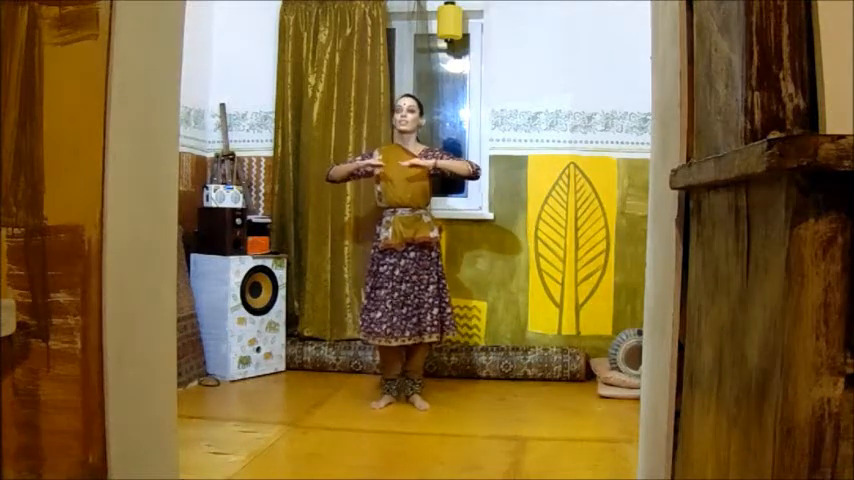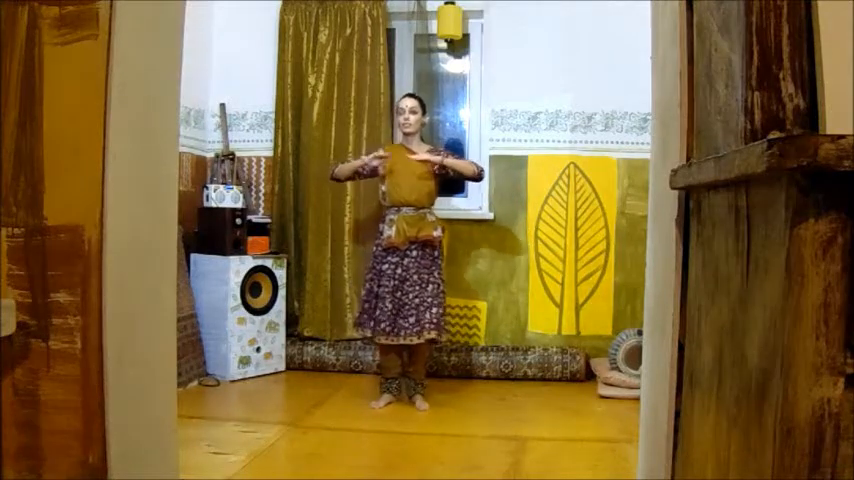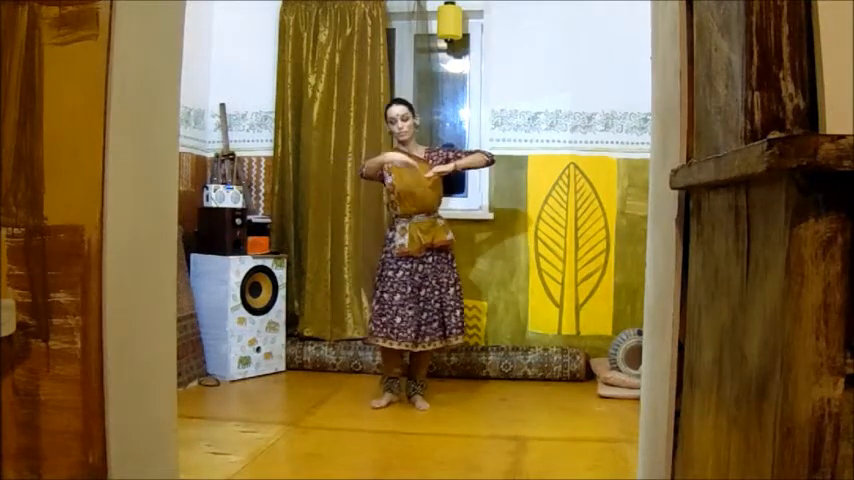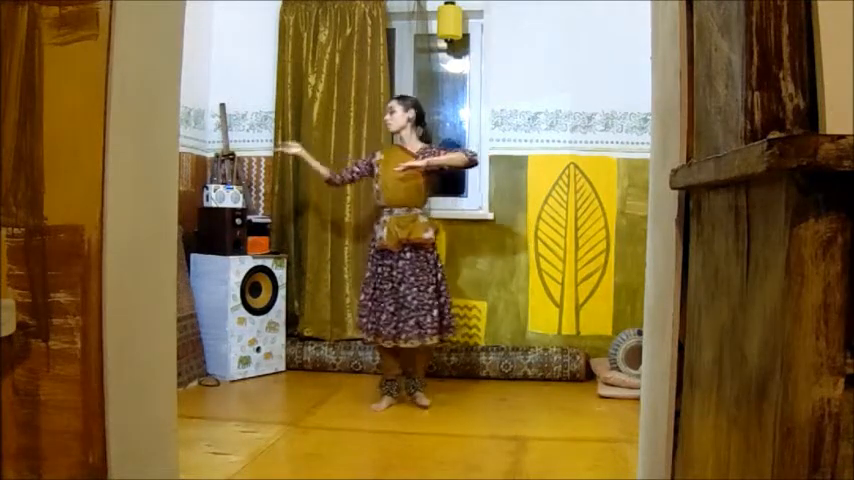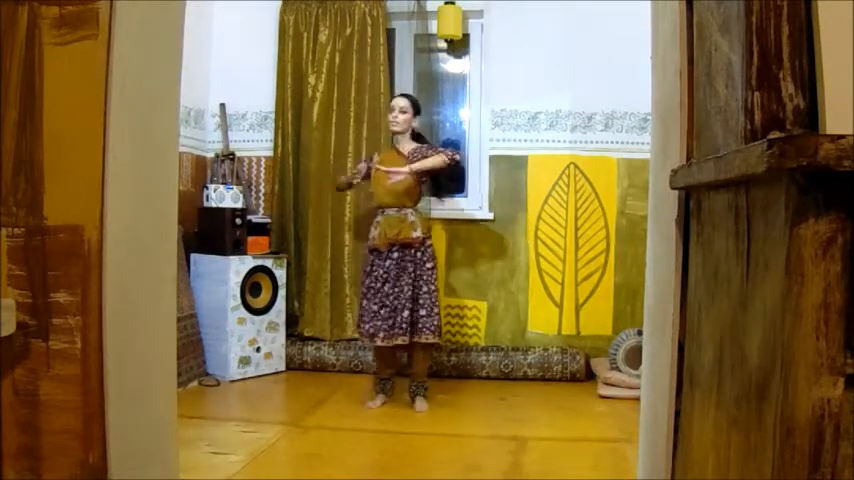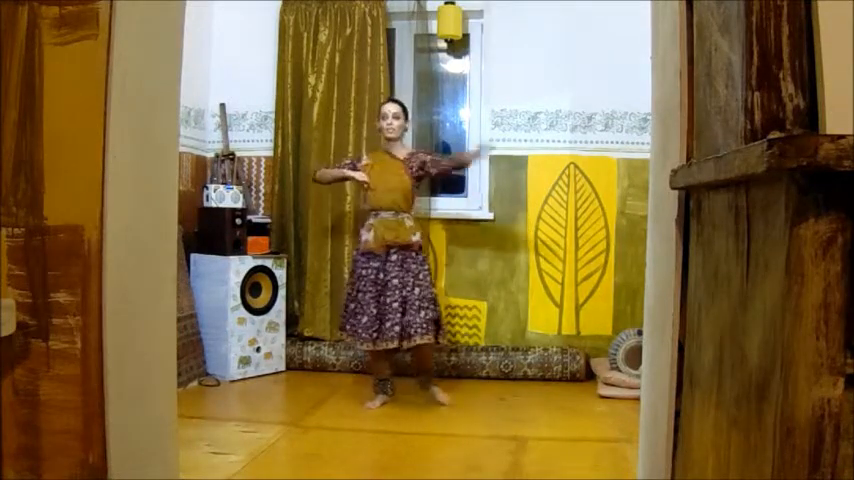
dt=0.5s
person 1, frame 1
left shoulder: (431, 155)
right shoulder: (378, 155)
left elbow: (473, 170)
right elbow: (332, 175)
left wrist: (431, 163)
right wrist: (361, 164)
left hip: (421, 238)
right hip: (388, 237)
left knee: (421, 313)
right knee: (384, 313)
left ankle: (413, 387)
right ankle: (390, 387)
person 1, frame 2
left shoulder: (435, 155)
right shoulder: (383, 155)
left elbow: (477, 172)
right elbow: (336, 173)
left wrist: (439, 160)
right wrist: (366, 162)
left hip: (424, 239)
right hip: (390, 237)
left knee: (421, 315)
right knee: (384, 314)
left ankle: (416, 388)
right ankle: (389, 387)
person 1, frame 3
left shoulder: (437, 155)
right shoulder: (385, 162)
left elbow: (486, 158)
right elbow: (365, 170)
left wrist: (451, 167)
right wrist: (390, 157)
left hip: (434, 244)
right hip: (400, 244)
left knee: (431, 318)
right knee: (393, 318)
left ankle: (416, 388)
right ankle: (390, 385)
person 1, frame 4
left shoulder: (428, 152)
right shoulder: (379, 157)
left elbow: (469, 158)
right elbow: (336, 178)
left wrist: (424, 163)
right wrist: (302, 154)
left hip: (418, 239)
right hip: (385, 238)
left knee: (421, 316)
right knee: (383, 315)
left ankle: (417, 386)
right ankle: (389, 389)
person 1, frame 5
left shoulder: (422, 153)
right shoulder: (378, 158)
left elbow: (453, 157)
right elbow: (342, 185)
left wrist: (410, 169)
right wrist: (354, 176)
left hip: (412, 238)
right hip: (381, 237)
left knee: (416, 314)
right knee: (379, 315)
left ankle: (418, 390)
right ankle: (383, 387)
person 1, frame 6
left shoulder: (418, 159)
right shoulder: (362, 160)
left elbow: (452, 166)
right elbow: (318, 176)
left wrist: (470, 155)
right wrist: (350, 173)
left hip: (407, 241)
right hip: (373, 240)
left knee: (419, 316)
right knee: (373, 317)
left ankle: (428, 381)
right ankle: (383, 388)
